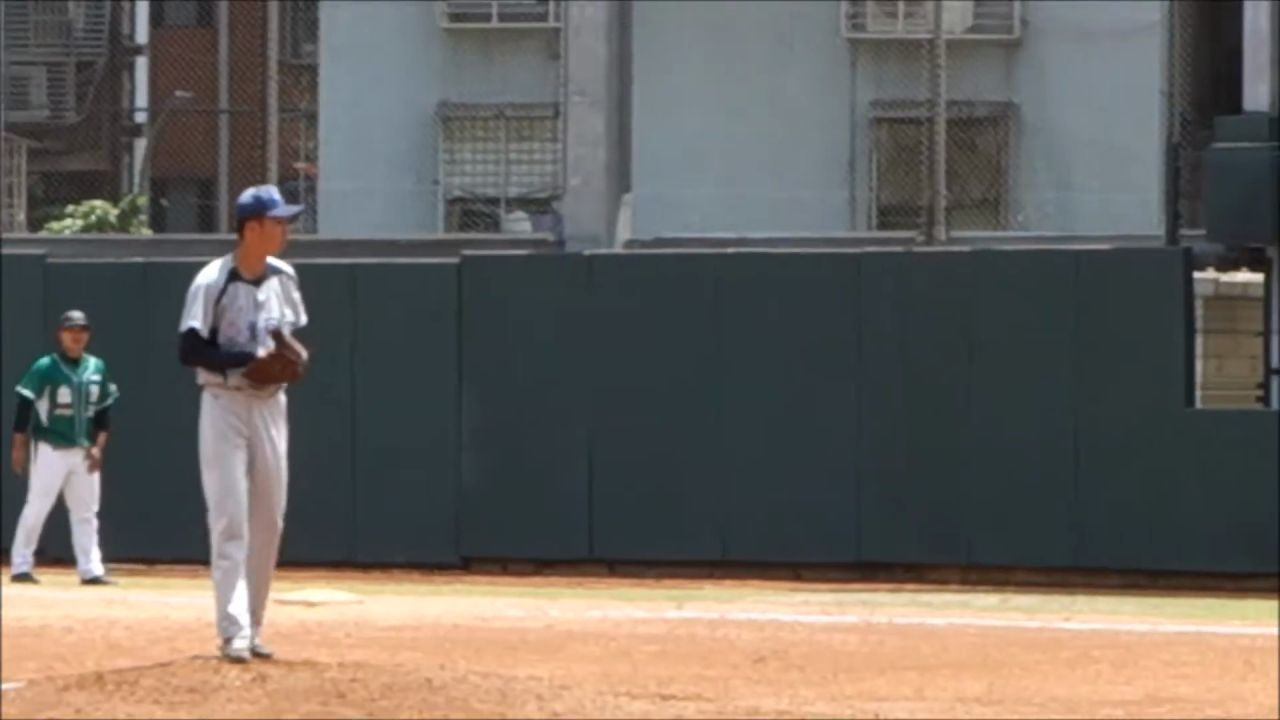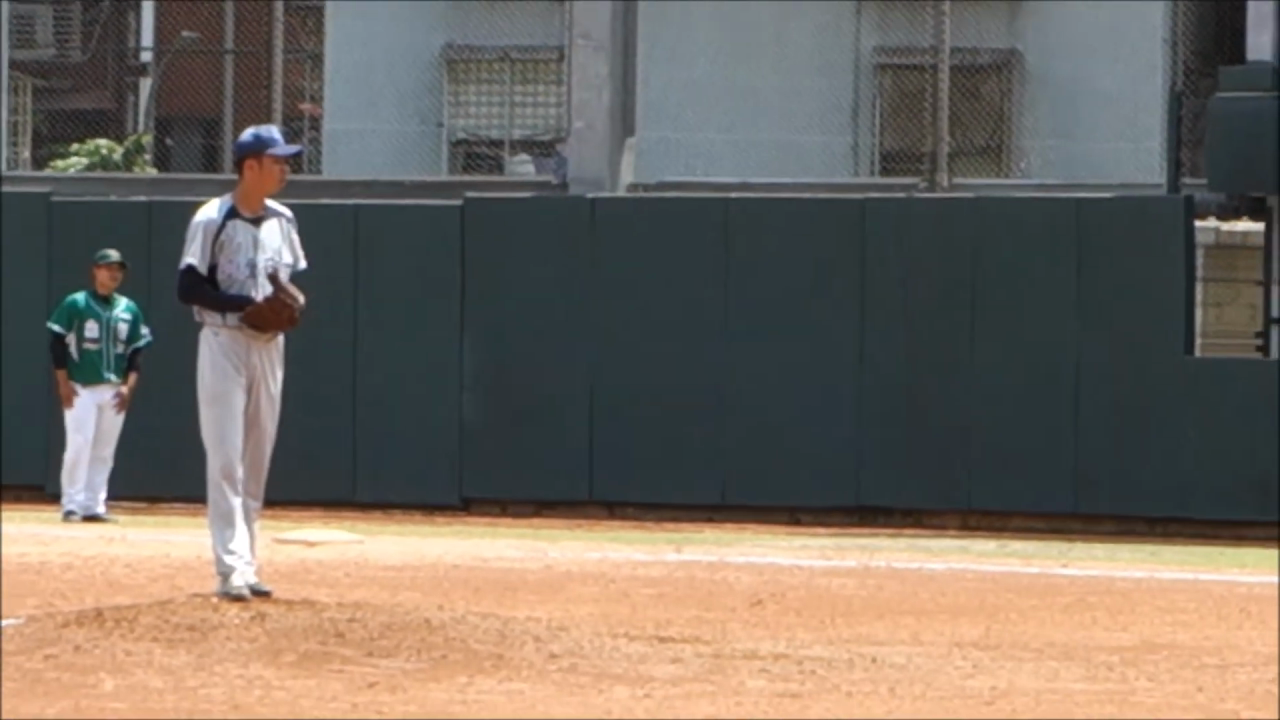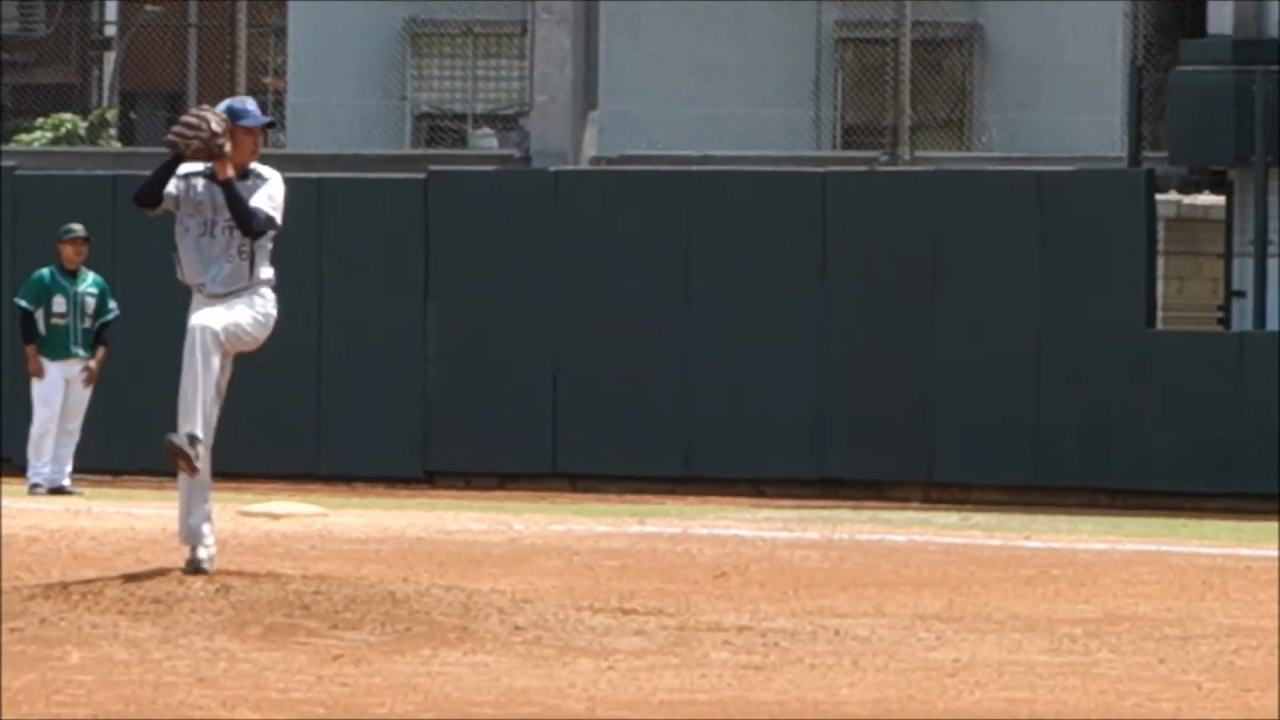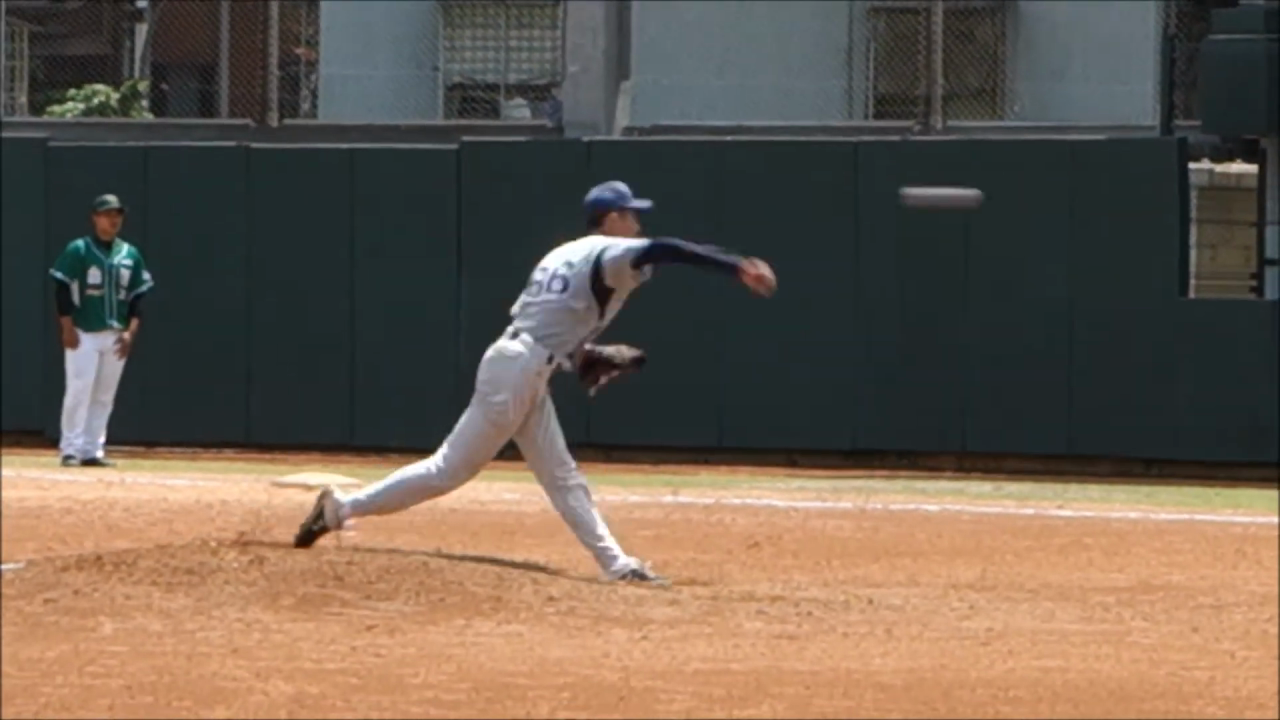
dt=1s
person 1, frame 1
left shoulder: (284, 276)
right shoulder: (212, 282)
right elbow: (189, 351)
right wrist: (249, 359)
left hip: (271, 405)
right hip: (224, 407)
left knee: (268, 523)
right knee: (230, 521)
left ankle: (251, 627)
right ankle: (233, 631)
person 1, frame 2
left shoulder: (283, 220)
right shoulder: (212, 219)
right elbow: (188, 289)
right wrist: (247, 303)
left hip: (269, 347)
right hip: (224, 345)
left knee: (257, 461)
right knee: (226, 460)
left ankle: (245, 566)
right ankle: (232, 569)
person 1, frame 3
left shoulder: (267, 180)
right shoulder: (188, 178)
left elbow: (252, 226)
right elbow: (143, 199)
left wrist: (227, 176)
right wrist: (180, 154)
left hip: (252, 306)
right hip: (203, 312)
left knee: (203, 326)
right knee: (200, 423)
left ankle: (191, 443)
right ankle: (199, 542)
person 1, frame 4
left shoulder: (568, 256)
right shoulder: (609, 252)
right elbow: (660, 246)
left wrist: (576, 351)
right wrist: (737, 266)
left hip: (527, 374)
right hip: (513, 372)
left knee: (563, 476)
right knee: (448, 471)
left ankle: (614, 562)
right ankle: (342, 506)
person 2, frame 1
left shoulder: (98, 368)
right shoulder: (44, 367)
left elbow: (104, 411)
right elbow: (24, 406)
left wrist: (98, 447)
right wrist: (19, 447)
left hip: (85, 452)
right hip: (50, 451)
left knee: (86, 512)
right knee: (37, 508)
left ankle: (90, 569)
right ankle: (21, 566)
person 2, frame 2
left shoulder: (130, 309)
right shoulder: (75, 303)
left elbow: (136, 351)
right elbow: (57, 343)
left wrist: (129, 385)
right wrist: (63, 382)
left hip: (115, 390)
right hip: (81, 388)
left knee: (104, 451)
right knee: (78, 447)
left ankle: (93, 506)
right ankle: (72, 505)
person 2, frame 3
left shoulder: (97, 283)
right shoulder: (42, 278)
left elbow: (104, 325)
right elbow: (26, 318)
left wrist: (97, 359)
right wrist: (32, 357)
left hip: (82, 364)
right hip: (49, 362)
left knee: (71, 425)
right knee: (45, 420)
left ankle: (59, 478)
right ankle: (38, 477)
person 2, frame 4
left shoulder: (131, 254)
right shoulder: (77, 249)
left elbow: (138, 296)
right elbow: (62, 289)
left wrist: (130, 331)
right wrist: (67, 328)
left hip: (116, 336)
right hip: (83, 333)
left knee: (104, 397)
right knee: (78, 392)
left ankle: (92, 450)
right ankle: (70, 449)
